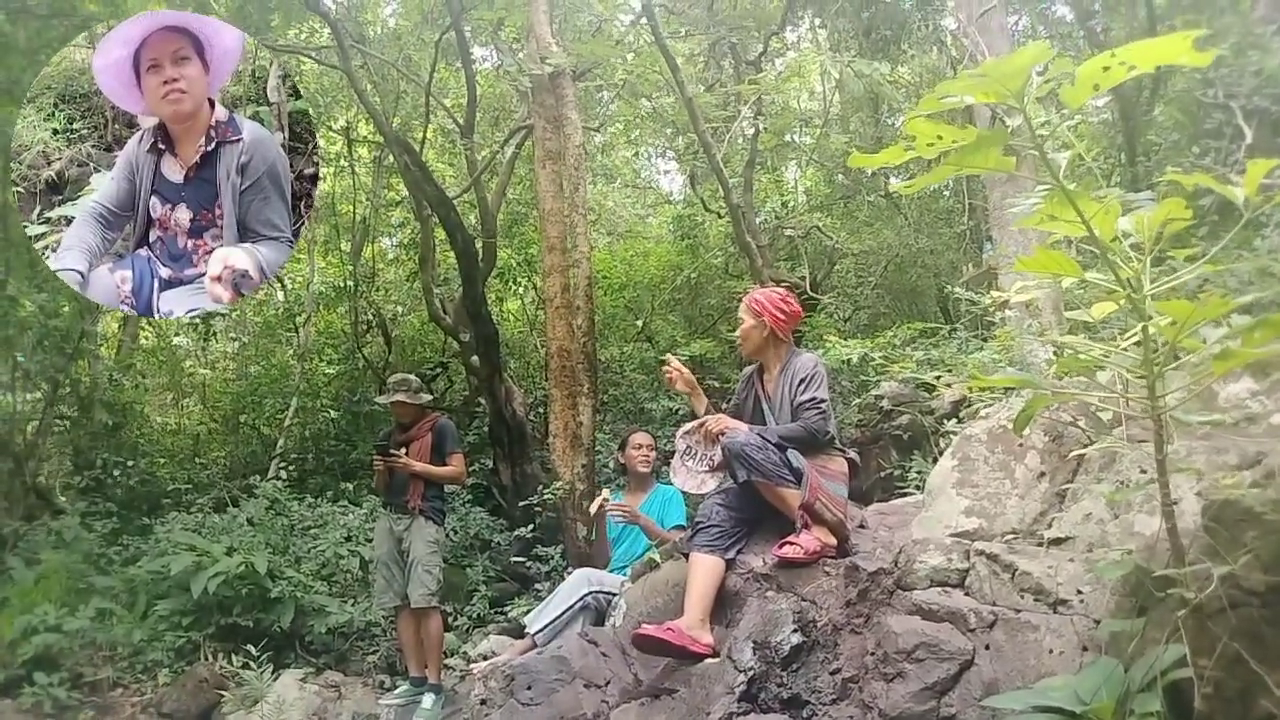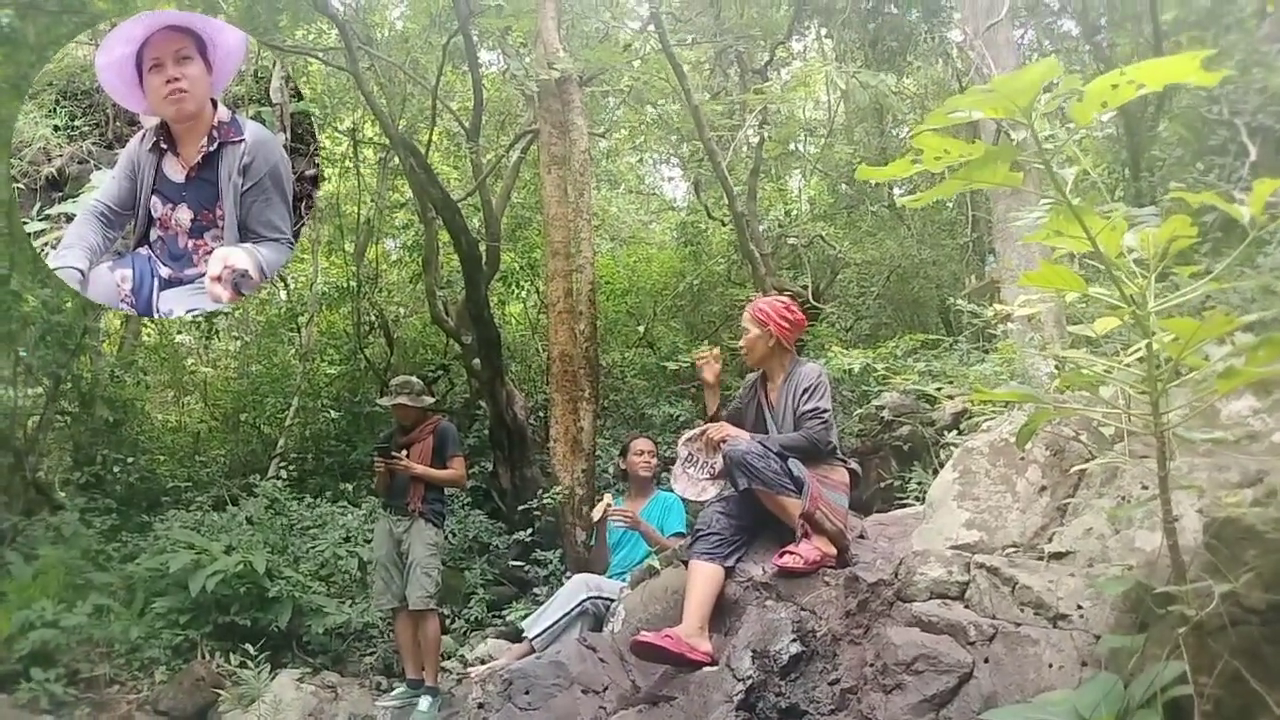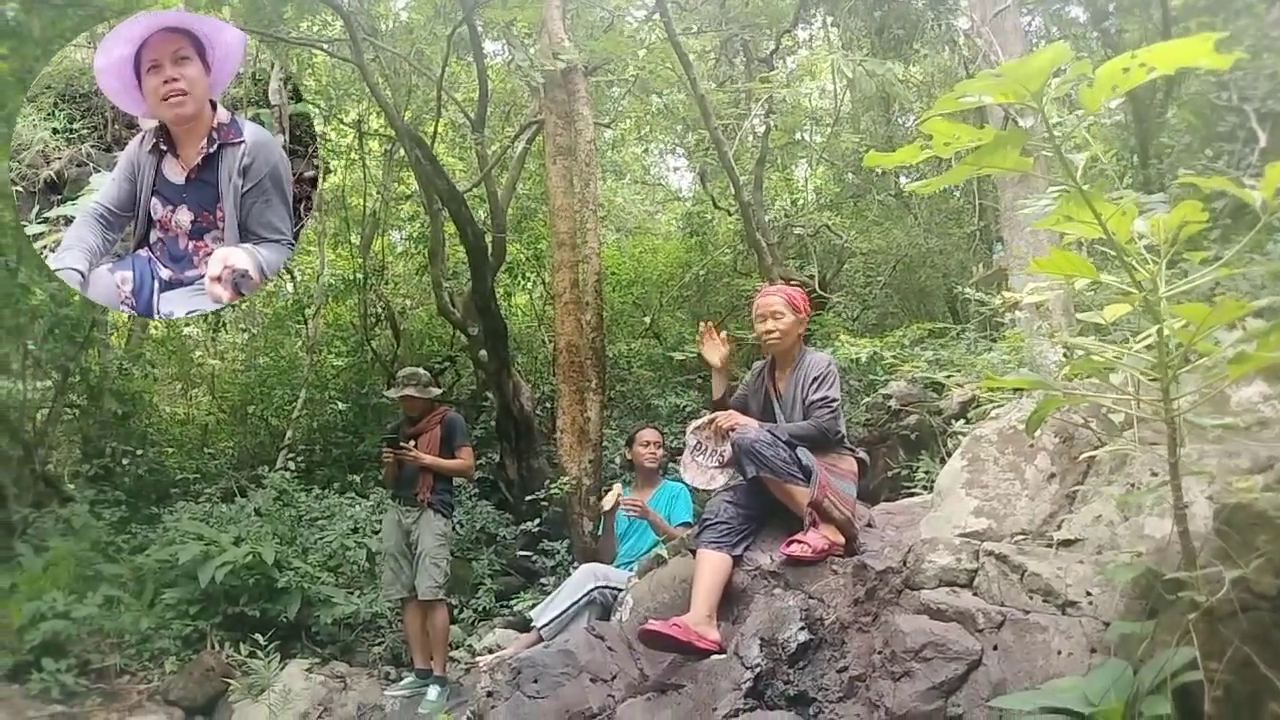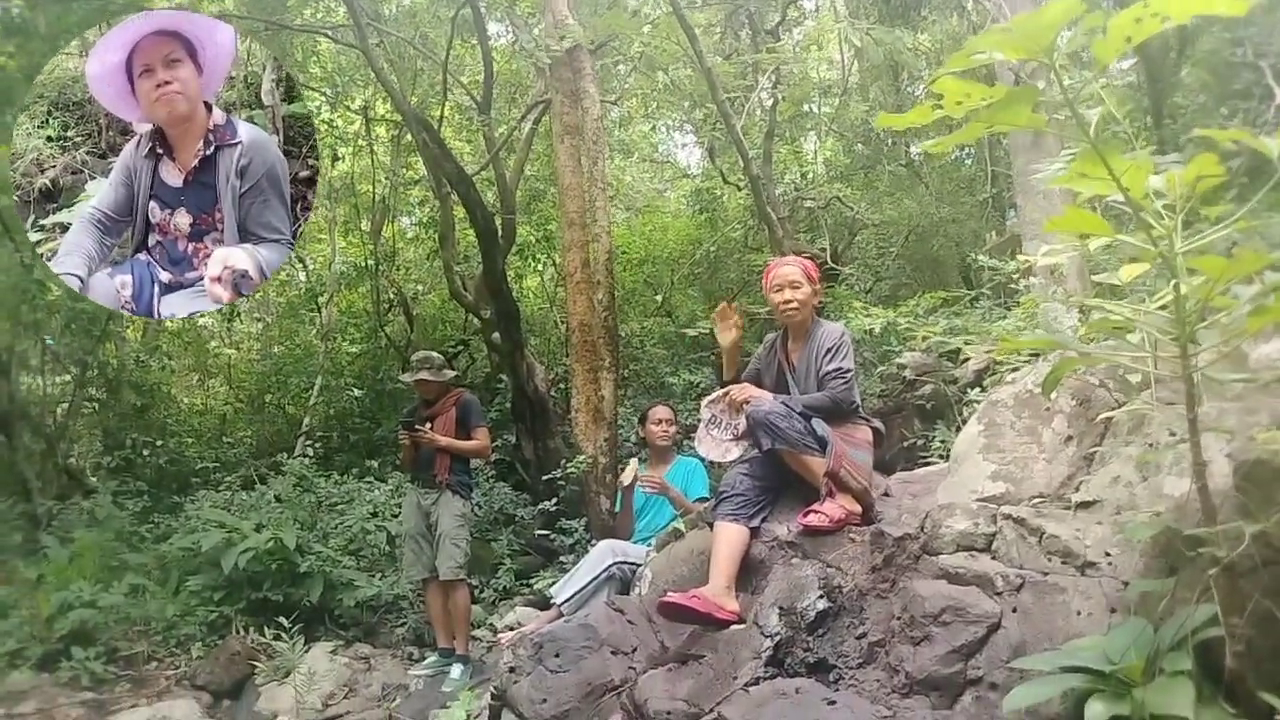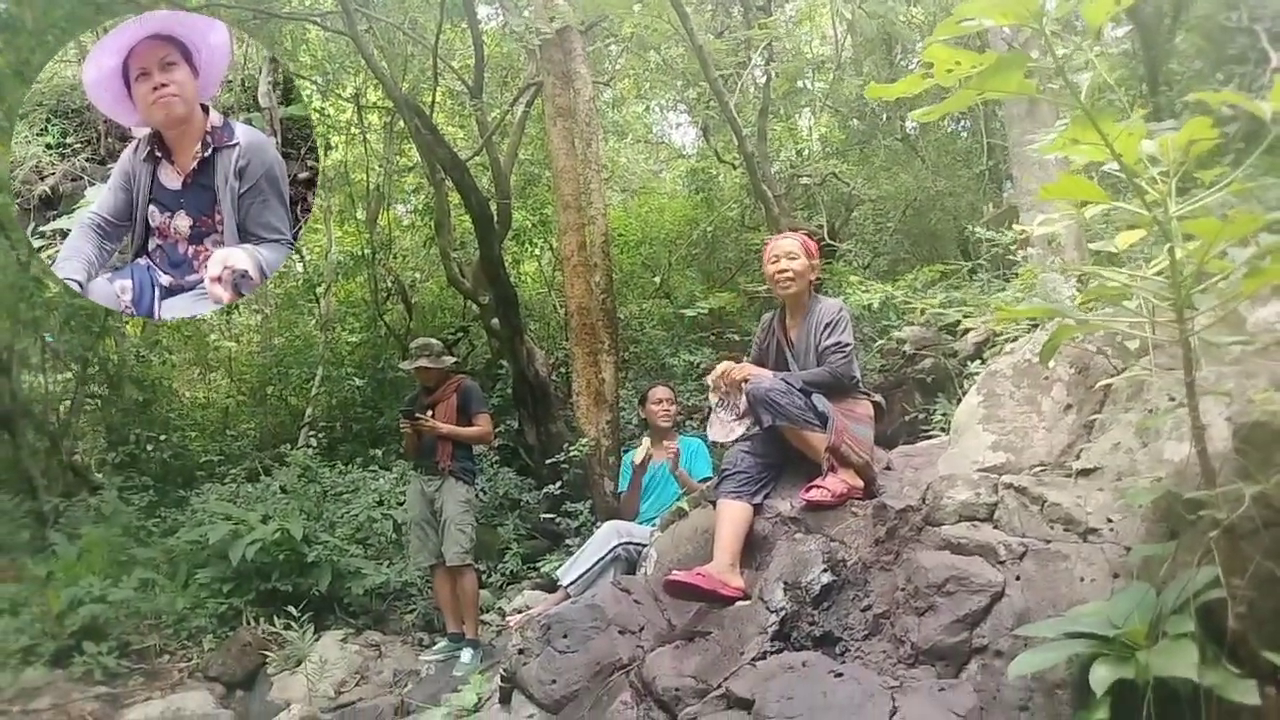
dt=0.4s
person 1, frame 1
left shoulder: (806, 366)
right shoulder: (750, 378)
left elbow: (815, 428)
right elbow: (723, 428)
left wrist: (747, 430)
right wrist: (694, 393)
left hip: (817, 475)
right hip: (769, 483)
left knee: (740, 444)
right knee: (715, 512)
left ankle: (817, 529)
right ankle: (695, 626)
person 1, frame 2
left shoulder: (810, 375)
right shoulder: (753, 385)
left elbow: (817, 439)
right elbow: (722, 431)
left wrist: (749, 439)
right wrist: (712, 388)
left hip: (817, 484)
right hip: (768, 492)
left knee: (741, 452)
right knee: (715, 521)
left ankle: (817, 538)
right ankle: (693, 634)
person 1, frame 3
left shoulder: (819, 365)
right shoulder: (759, 373)
left elbow: (825, 428)
right elbow: (726, 418)
left wrist: (757, 427)
right wrist: (718, 371)
left hip: (824, 472)
right hip: (774, 480)
left knee: (749, 439)
right knee: (721, 510)
left ankle: (825, 527)
right ankle: (701, 622)
person 1, frame 4
left shoulder: (833, 336)
right shoulder: (771, 345)
left elbow: (840, 398)
right elbow: (740, 392)
left wrist: (771, 399)
right wrist: (729, 352)
left hip: (840, 442)
right hip: (790, 451)
left knee: (764, 412)
right knee: (737, 482)
left ankle: (842, 497)
right ankle: (720, 593)
person 1, frame 5
left shoulder: (831, 311)
right shoulder: (769, 324)
left elbow: (839, 373)
right elbow: (754, 374)
left wrist: (769, 377)
right wrist: (732, 372)
left hip: (840, 417)
right hip: (792, 427)
left knee: (765, 390)
right knee: (740, 460)
left ankle: (844, 472)
right ankle: (725, 570)
person 2, frame 1
left shoulder: (441, 428)
right shoulder: (388, 436)
left elbow: (459, 473)
left wrist: (414, 466)
right wrist: (380, 472)
left hip: (423, 519)
right hip: (389, 519)
left knee: (425, 601)
right knee: (400, 603)
left ankle: (434, 687)
right ankle: (416, 680)
person 2, frame 2
left shoulder: (442, 431)
right shoulder: (389, 438)
left elbow: (460, 477)
left wrist: (416, 469)
right wrist: (381, 474)
left hip: (423, 522)
right hip: (388, 521)
left knee: (423, 604)
right knee: (398, 604)
left ankle: (431, 690)
right ankle: (412, 682)
person 2, frame 3
left shoulder: (450, 421)
right shoulder: (397, 429)
left elbow: (468, 467)
left wrist: (424, 459)
right wrist: (390, 465)
left hip: (431, 511)
right hip: (397, 511)
left knee: (431, 593)
right knee: (406, 594)
left ankle: (440, 679)
right ankle: (421, 672)
person 2, frame 4
left shoulder: (465, 403)
right shoulder: (412, 413)
left elbow: (484, 448)
left wrist: (440, 441)
right wrist: (407, 448)
left hip: (451, 493)
right hip: (417, 494)
left knee: (453, 574)
right knee: (428, 575)
left ankle: (462, 658)
right ankle: (444, 651)
person 2, frame 5
left shoulder: (465, 389)
right shoulder: (413, 401)
left elbow: (486, 433)
left wrist: (442, 428)
right wrist: (409, 436)
left hip: (454, 479)
right hip: (421, 481)
left knee: (459, 560)
right knee: (434, 561)
left ankle: (472, 642)
right ankle: (454, 636)
person 3, frame 1
left shoulder: (253, 145)
right shoulder: (142, 148)
left elbow: (277, 244)
right elbow: (98, 218)
left wrist: (248, 261)
right wrist: (64, 275)
left hip: (212, 288)
right hip: (147, 275)
person 3, frame 2
left shoulder: (255, 146)
right shoulder: (143, 147)
left elbow: (278, 246)
right elbow: (100, 217)
left wrist: (248, 261)
right wrist: (63, 273)
left hip: (213, 288)
right hip: (146, 274)
person 3, frame 3
left shoulder: (255, 148)
right shoulder: (143, 149)
left elbow: (278, 248)
right elbow: (100, 219)
left wrist: (248, 261)
right wrist: (64, 275)
left hip: (213, 290)
right hip: (147, 276)
person 3, frame 4
left shoulder: (251, 148)
right shoulder: (139, 152)
left elbow: (278, 247)
right elbow: (98, 223)
left wrist: (248, 262)
right wrist: (64, 279)
left hip: (212, 291)
right hip: (147, 279)
person 3, frame 5
left shoulder: (249, 150)
right shoulder: (138, 157)
left elbow: (278, 248)
right elbow: (97, 228)
left wrist: (247, 262)
right wrist: (64, 284)
left hip: (213, 294)
right hip: (147, 283)
person 4, frame 1
left shoulder: (669, 495)
right shoulder: (612, 502)
right elbow: (601, 563)
left wrist: (641, 520)
right wrist: (600, 523)
right hip: (609, 588)
left knee: (585, 578)
right knee: (585, 599)
left ankle: (519, 650)
person 4, frame 2
left shoulder: (669, 502)
right shoulder: (613, 508)
right elbow: (599, 569)
left wrist: (642, 527)
right wrist: (601, 529)
right hip: (607, 594)
left knee: (583, 584)
right knee: (582, 607)
left ankle: (518, 654)
person 4, frame 3
left shoulder: (676, 492)
right shoulder: (619, 498)
right elbow: (606, 559)
left wrist: (651, 516)
right wrist: (609, 519)
right hip: (614, 584)
left knee: (591, 573)
right knee: (590, 598)
left ankle: (526, 643)
person 4, frame 4
left shoulder: (691, 467)
right shoulder: (634, 475)
right elbow: (623, 535)
left wrist: (671, 493)
right wrist: (627, 496)
right hip: (632, 559)
left knee: (609, 549)
right knee: (610, 572)
left ankle: (547, 619)
person 4, frame 5
left shoulder: (694, 447)
right shoulder: (632, 458)
right elbow: (627, 515)
left wrist: (678, 470)
right wrist: (637, 475)
right hip: (636, 541)
left knee: (614, 530)
right knee: (615, 555)
left ankle: (555, 601)
